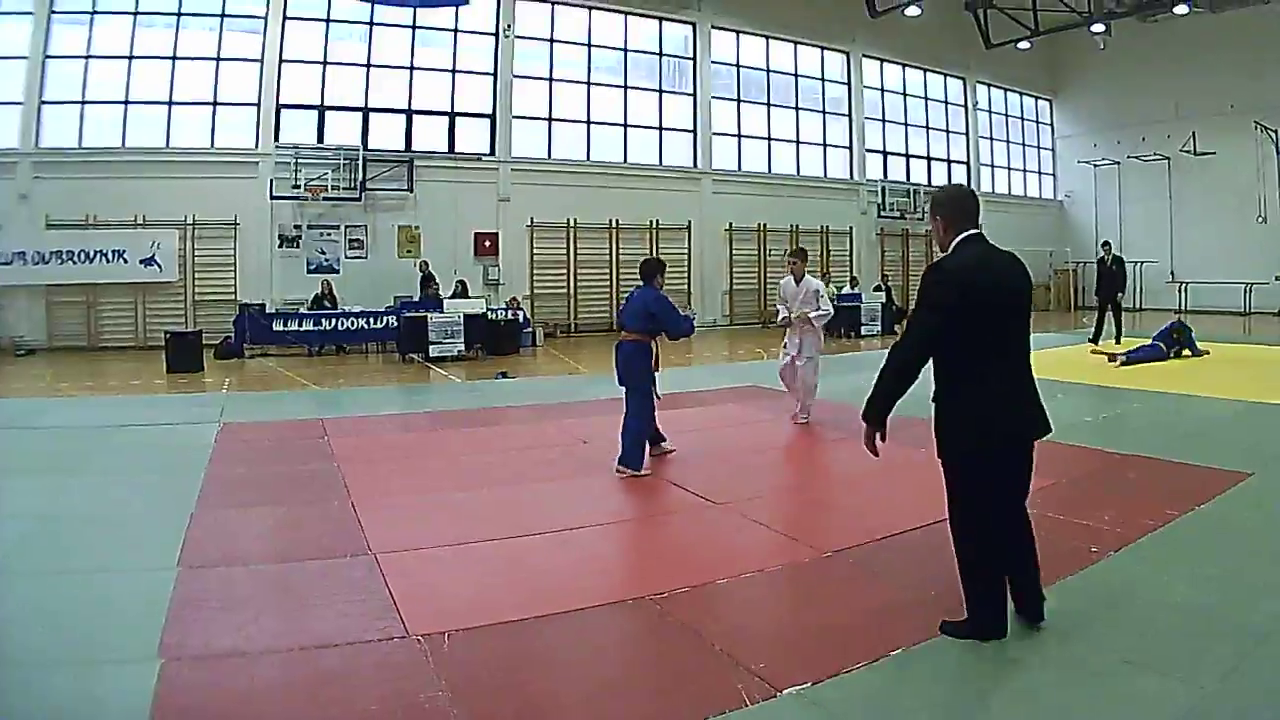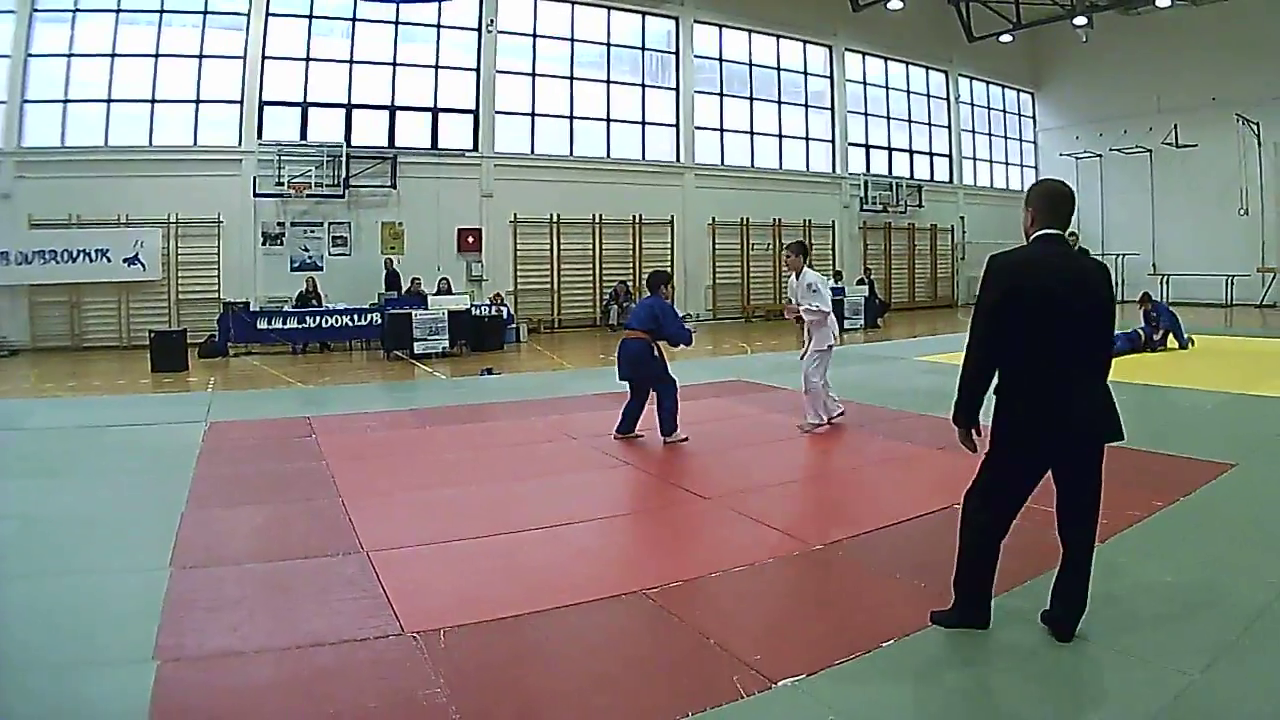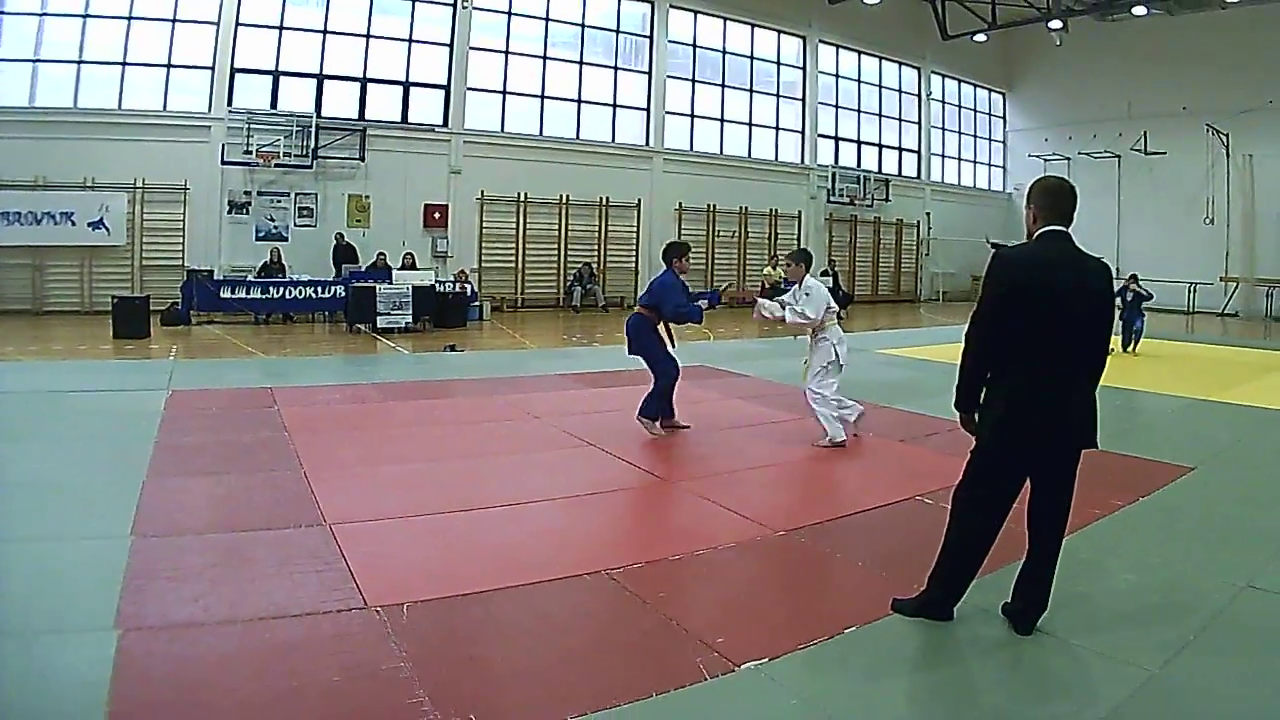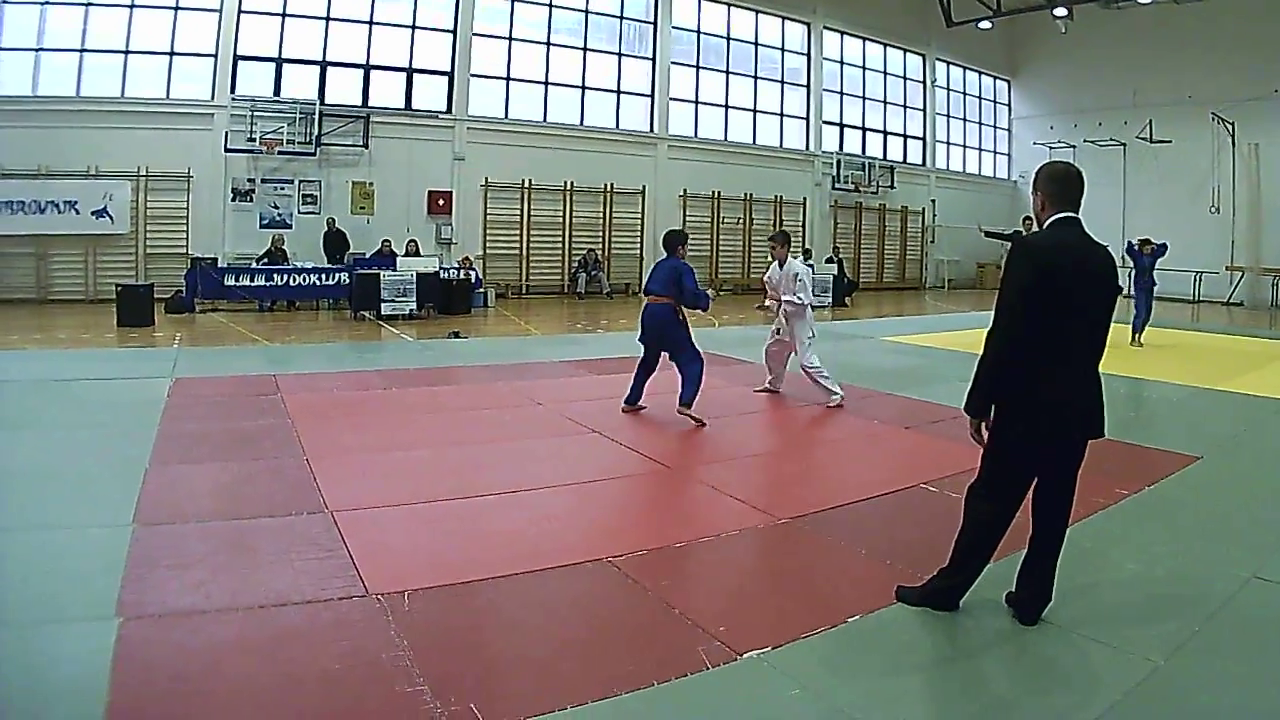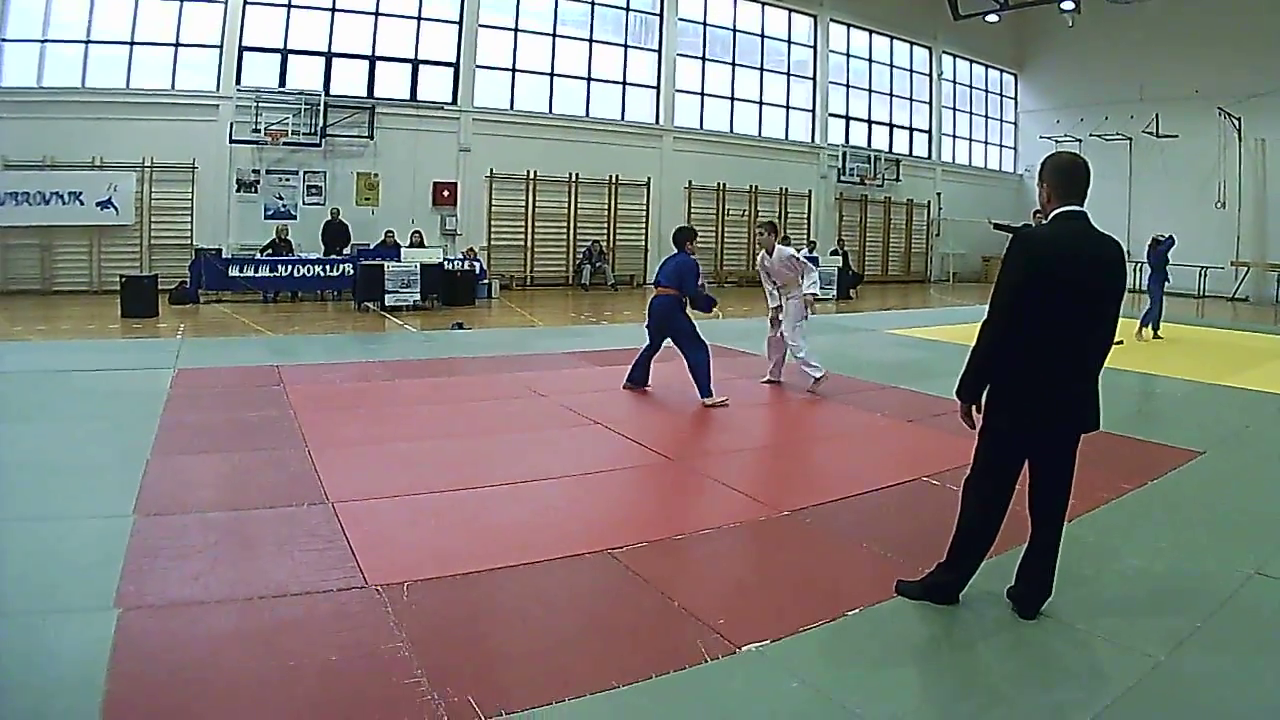
dt=0.7s
person 1, frame 1
left shoulder: (946, 273)
right shoulder: (1011, 265)
left elbow: (912, 348)
left wrist: (875, 413)
left hip: (970, 419)
right hip: (1013, 412)
left knee: (972, 518)
right knee: (1009, 510)
left ankle: (986, 617)
right ankle: (1029, 603)
person 1, frame 2
left shoulder: (1007, 267)
right shoulder: (1095, 272)
left elbow: (983, 348)
right elbow: (1103, 347)
left wrist: (966, 412)
left hip: (1025, 416)
right hip: (1086, 415)
left knee: (985, 508)
right knee: (1078, 518)
left ankle: (971, 606)
right ankle: (1065, 615)
person 1, frame 3
left shoulder: (1011, 263)
right shoulder: (1098, 273)
left elbow: (980, 339)
right elbow: (1098, 351)
left wrist: (967, 401)
left hip: (1013, 413)
right hip: (1070, 416)
left knee: (977, 506)
right knee: (1049, 516)
left ankle: (938, 597)
right ankle: (1027, 608)
person 1, frame 4
left shoulder: (1032, 250)
right shoulder: (1102, 258)
left elbow: (1005, 335)
right elbow: (1095, 335)
left wrist: (978, 404)
left hip: (1029, 405)
right hip: (1079, 404)
left knee: (991, 500)
right knee: (1054, 507)
left ankle: (948, 588)
right ankle: (1031, 598)
person 1, frame 5
left shoulder: (1031, 243)
right shoulder: (1111, 252)
left elbow: (999, 325)
right elbow: (1105, 331)
left wrist: (970, 389)
left hip: (1019, 396)
right hip: (1074, 398)
left knee: (986, 492)
right knee: (1051, 501)
left ankle: (946, 581)
right ankle: (1031, 592)
person 2, frame 1
left shoulder: (634, 296)
right shoulder: (657, 299)
left elbow: (622, 320)
right elbow: (676, 329)
right wrist: (688, 320)
left hip: (626, 350)
right hip: (638, 352)
left knee: (644, 400)
right knee: (639, 407)
left ankle: (656, 443)
right ankle: (629, 464)
person 2, frame 2
left shoulder: (645, 303)
right shoulder: (664, 306)
right elbow: (673, 336)
left wrist: (678, 322)
right wrist: (687, 332)
left hip: (627, 349)
right hip: (641, 350)
left knee: (640, 390)
right knee: (666, 387)
left ankle: (624, 429)
right ankle: (669, 433)
person 2, frame 3
left shoulder: (671, 280)
right shoulder: (669, 282)
left elbow: (686, 300)
right elbow: (675, 312)
right wrist: (699, 308)
left hip: (643, 326)
right hip: (642, 327)
left knee: (667, 369)
right knee: (668, 370)
left ankle: (667, 417)
right ankle: (648, 415)
person 2, frame 4
left shoulder: (659, 266)
right shoulder: (683, 268)
right elbow: (691, 299)
right wrist: (707, 296)
left hip: (649, 313)
right hip: (667, 316)
left knee: (648, 361)
right knee: (692, 361)
left ankle: (631, 402)
right ankle: (685, 404)
person 2, frame 5
left shoulder: (670, 260)
right shoulder: (689, 263)
right elbow: (694, 295)
left wrist: (698, 288)
right wrist: (709, 302)
left hip: (656, 305)
right hip: (671, 307)
left knee: (653, 344)
right knee: (697, 349)
left ankle: (634, 381)
right ankle: (707, 396)
person 3, frame 1
left shoulder: (815, 285)
right shoulder: (785, 284)
left elbow: (827, 311)
left wrist: (809, 318)
right wrist: (783, 316)
left hip: (810, 333)
right hip: (793, 332)
left knee: (806, 375)
right knee: (786, 370)
left ankle: (804, 412)
right ankle: (800, 405)
person 3, frame 2
left shoulder: (812, 279)
right shoulder: (793, 279)
left elbow: (824, 308)
left wrist: (800, 310)
right wrist: (791, 308)
left hip: (823, 329)
right hip: (813, 329)
left knee: (810, 373)
right knee: (816, 374)
left ankle: (814, 419)
right ankle: (832, 409)
person 3, frame 3
left shoulder: (813, 288)
right shoulder: (798, 289)
left elbow: (810, 317)
right elbow: (780, 308)
left wrist: (788, 310)
right wrist: (757, 303)
left hip: (829, 343)
right hip: (820, 341)
left knee: (816, 390)
left ankle: (836, 435)
right ankle: (851, 412)
person 3, frame 4
left shoulder: (799, 270)
right shoulder: (774, 268)
left elbow: (804, 301)
left wrist: (780, 299)
right wrist: (769, 303)
left hip: (800, 317)
right hip: (785, 316)
left knee: (806, 360)
right knee: (772, 349)
left ankle: (835, 394)
right ankle: (773, 384)
person 3, frame 5
left shoulder: (787, 253)
right shoulder: (762, 259)
left elbow: (811, 271)
right elbow: (769, 285)
left wrist: (809, 294)
right wrist: (774, 307)
left hip: (796, 299)
right hip: (781, 300)
left knee: (793, 340)
right knee: (774, 339)
left ankle: (817, 374)
right ankle: (774, 374)
